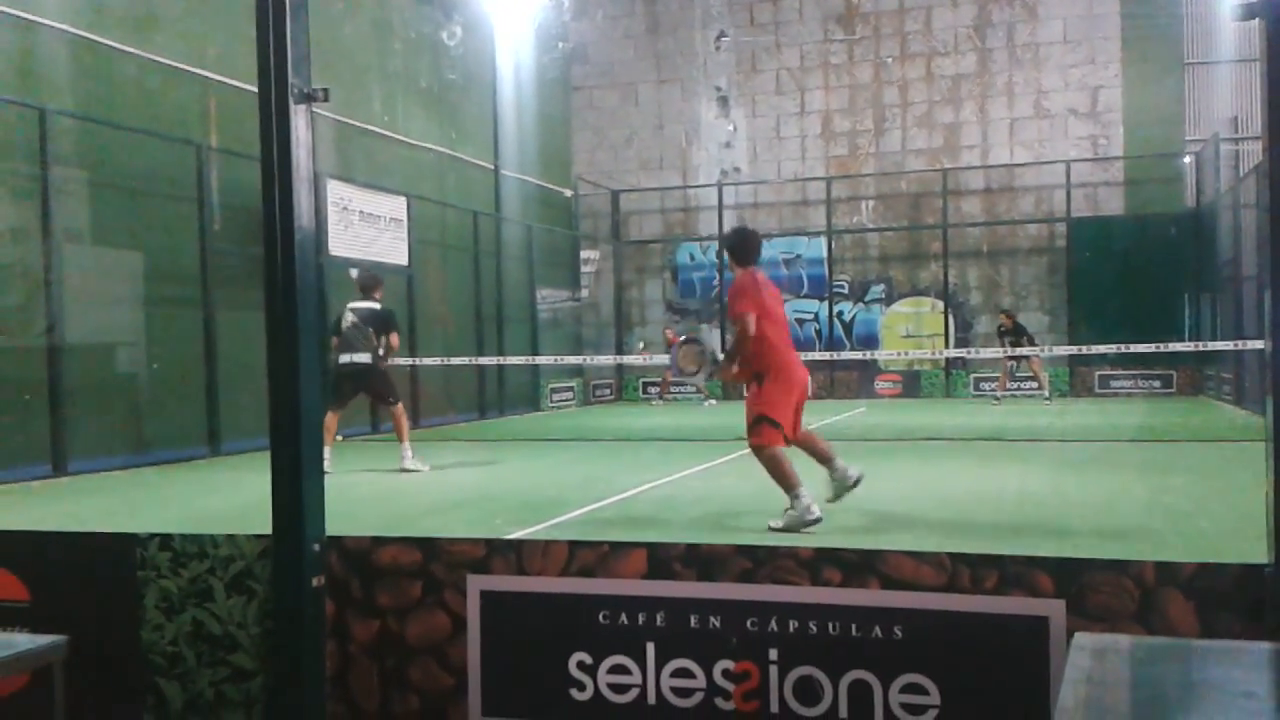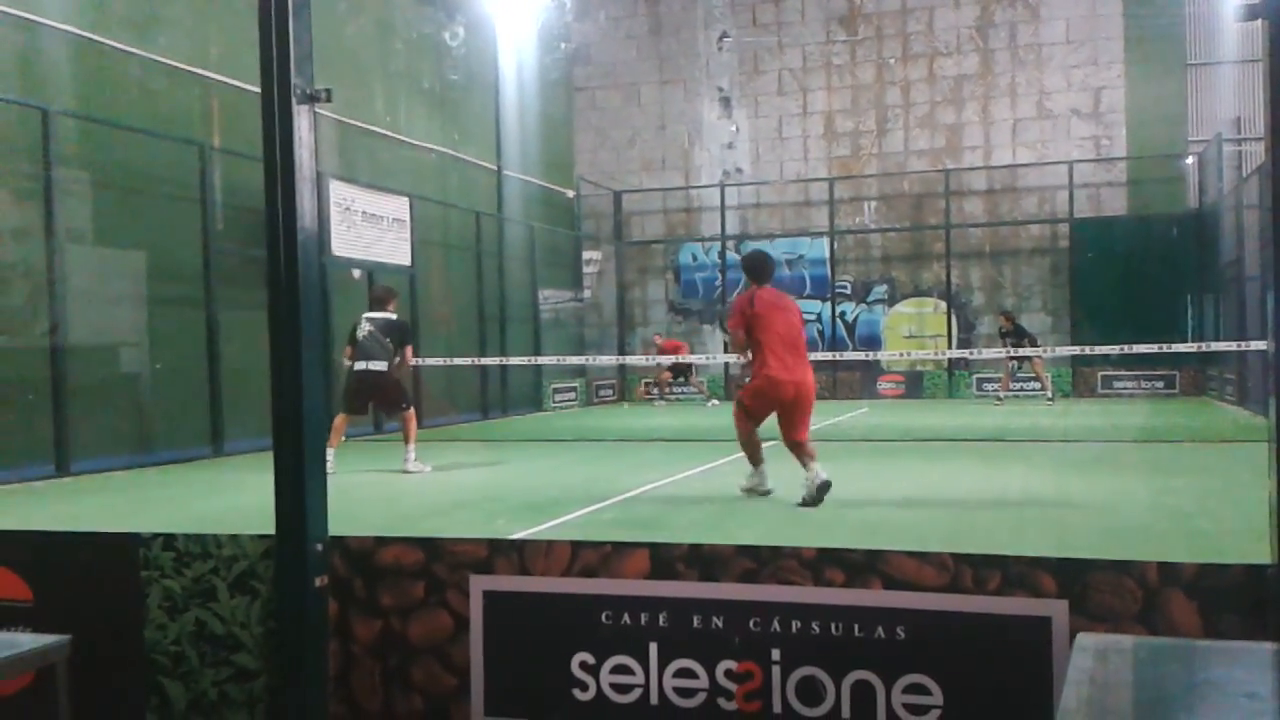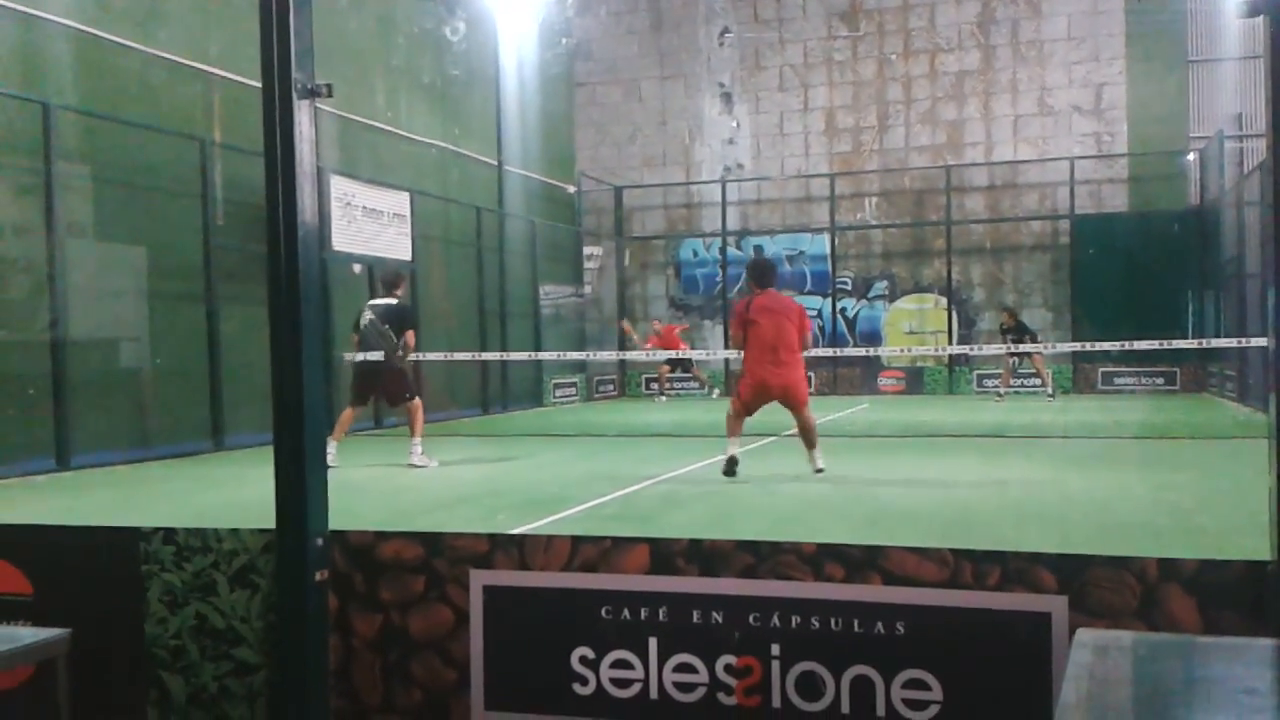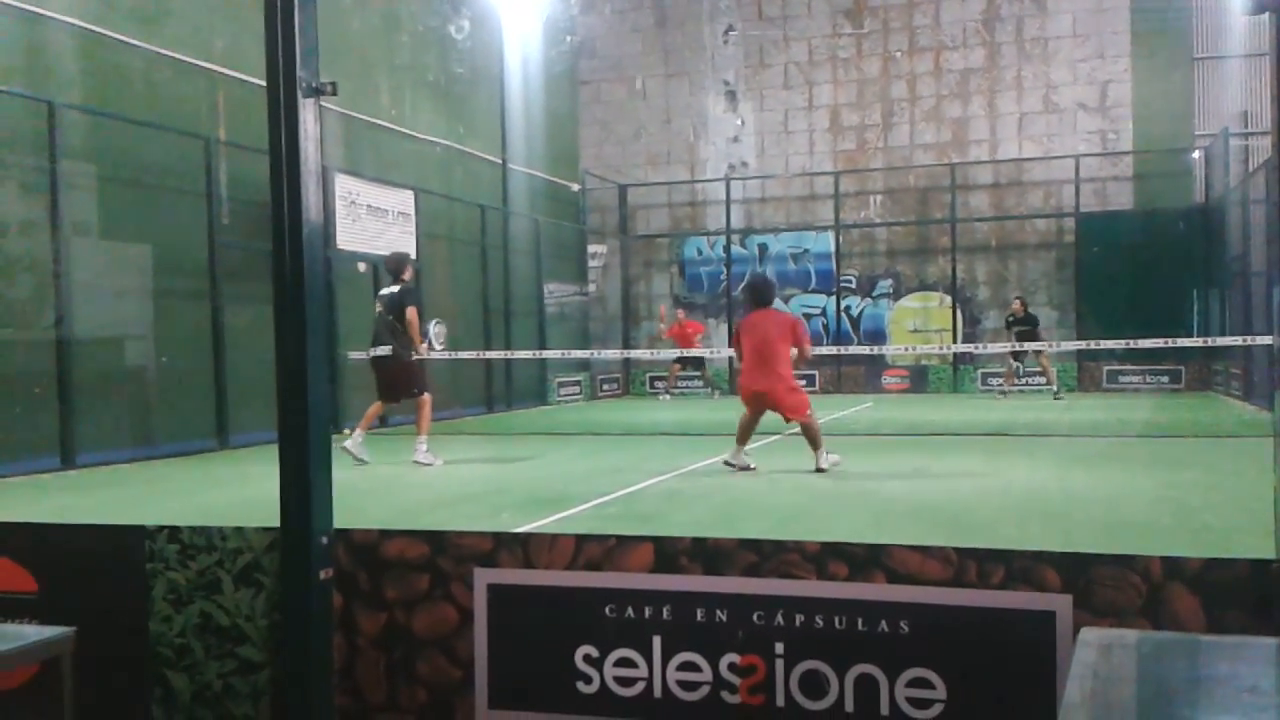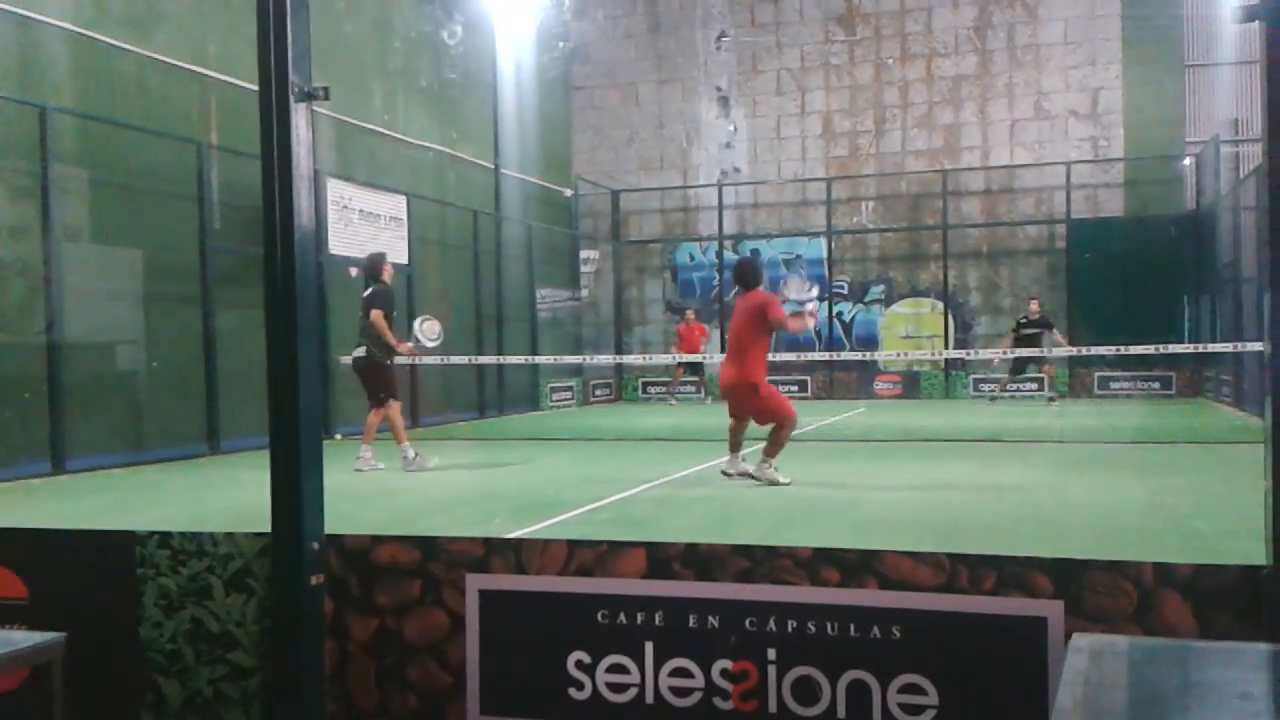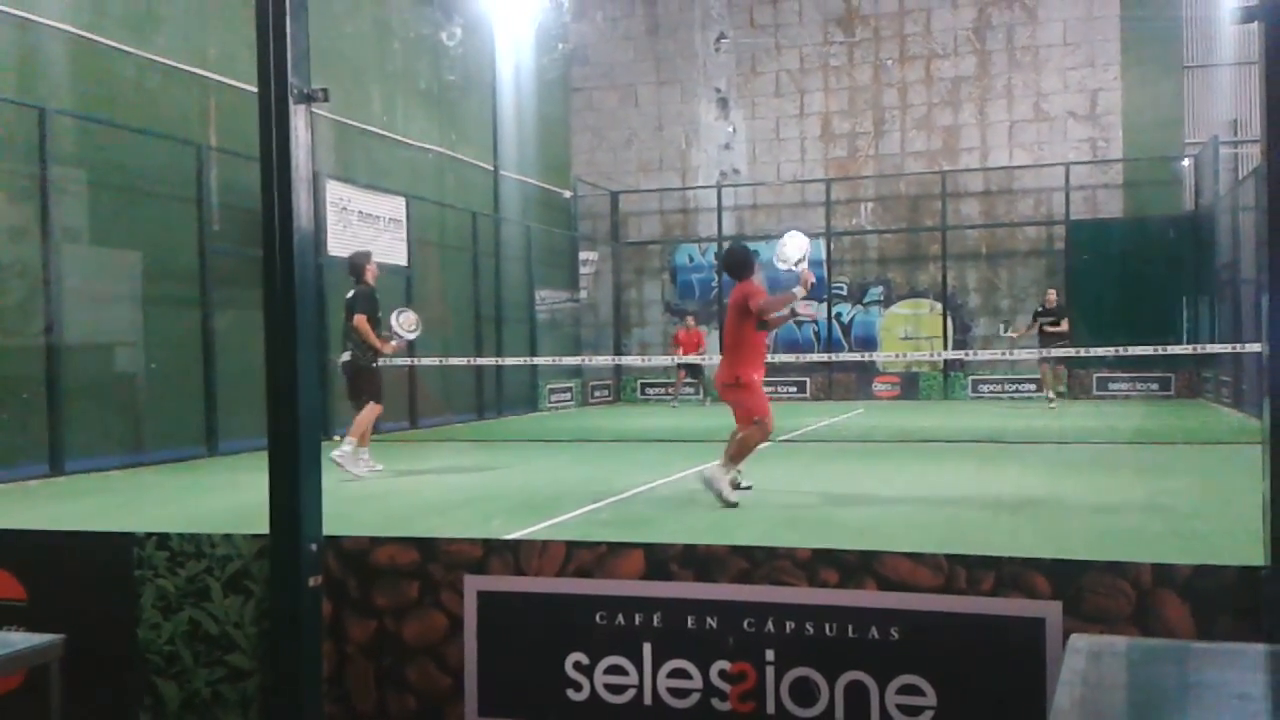
dt=0.3s
person 1, frame 1
left shoulder: (742, 286)
right shoulder: (765, 285)
left elbow: (746, 331)
left wrist: (729, 360)
right wrist: (744, 365)
left hip: (774, 374)
right hip: (792, 370)
left knee: (763, 444)
right knee: (794, 431)
left ankle: (802, 505)
right ankle: (842, 472)
person 1, frame 2
left shoulder: (744, 300)
right shoulder: (790, 303)
left elbow: (738, 342)
left hip: (769, 378)
right hip: (802, 378)
left knee: (744, 418)
right knee: (796, 436)
left ankle: (759, 478)
right ankle: (815, 476)
person 1, frame 3
left shoulder: (744, 306)
right shoulder: (795, 306)
left elbow: (737, 343)
right elbow: (807, 343)
left hip: (757, 377)
right hip: (792, 376)
left knee: (736, 411)
right knee: (802, 413)
left ankle: (732, 453)
right ankle: (815, 459)
person 1, frame 4
left shoulder: (743, 323)
right shoulder: (790, 320)
right elbow: (806, 354)
right wrist: (794, 353)
left hip: (748, 386)
right hip: (779, 386)
left knee: (754, 411)
right knee: (804, 414)
left ankle: (737, 454)
right ankle: (822, 457)
person 1, frame 5
left shoulder: (742, 303)
right shoulder: (766, 299)
right elbow: (785, 325)
left wrist: (800, 317)
right wrist: (808, 322)
left hip: (729, 377)
right hip: (747, 379)
left knee: (741, 416)
right knee: (788, 420)
left ankle: (733, 462)
right ankle: (765, 467)
person 1, frame 6
left shoulder: (743, 293)
right shoulder: (750, 290)
left elbow: (763, 323)
right elbow: (768, 307)
left wrist: (792, 312)
right wrist: (801, 288)
left hip: (742, 374)
right hip: (740, 375)
left knee: (755, 424)
right knee: (763, 427)
left ankle: (727, 467)
right ankle: (718, 475)
person 2, frame 1
left shoulder: (346, 310)
right shoulder: (385, 312)
left elbow: (334, 343)
right elbow: (394, 343)
right wrist: (382, 356)
left hip: (343, 365)
right hip: (368, 365)
left knee: (334, 410)
right knee: (397, 409)
left ankle: (324, 458)
right ankle: (407, 457)
person 2, frame 2
left shoulder: (361, 321)
right shoulder: (399, 323)
left elbow: (348, 353)
right elbow: (408, 358)
right wrist: (395, 369)
left hip: (358, 372)
right hip: (383, 371)
left knee: (344, 414)
right knee: (408, 413)
left ankle: (328, 459)
right ankle: (410, 460)
person 2, frame 3
left shoulder: (368, 307)
right shoulder: (403, 307)
left elbow: (356, 338)
right elbow: (410, 341)
right wrist: (402, 356)
left hip: (362, 362)
right hip: (385, 361)
left knee: (353, 407)
right knee: (414, 404)
left ankle: (330, 452)
right ankle: (416, 453)
person 2, frame 4
left shoulder: (383, 293)
right shoulder: (408, 290)
right elbow: (411, 316)
left wrist: (411, 345)
right wrist: (418, 344)
left hip: (378, 353)
right hip: (397, 355)
left knee: (383, 401)
right knee: (423, 399)
left ankle: (355, 441)
right ankle: (422, 450)
person 2, frame 5
left shoulder: (370, 292)
right shoulder: (383, 291)
right elbow: (376, 318)
left wrist: (394, 345)
right wrist: (396, 344)
left hip: (364, 356)
right hip: (375, 356)
left knee: (379, 406)
right knee: (391, 404)
left ankle: (365, 457)
right ankle: (409, 456)
person 2, frame 6
left shoulder: (355, 293)
right shoulder: (366, 292)
right elbow: (360, 322)
left wrist: (382, 340)
right wrist: (381, 346)
left hip: (352, 357)
right hip: (362, 358)
left knee: (366, 406)
right knee: (374, 404)
left ankle: (363, 458)
right ankle: (345, 450)
